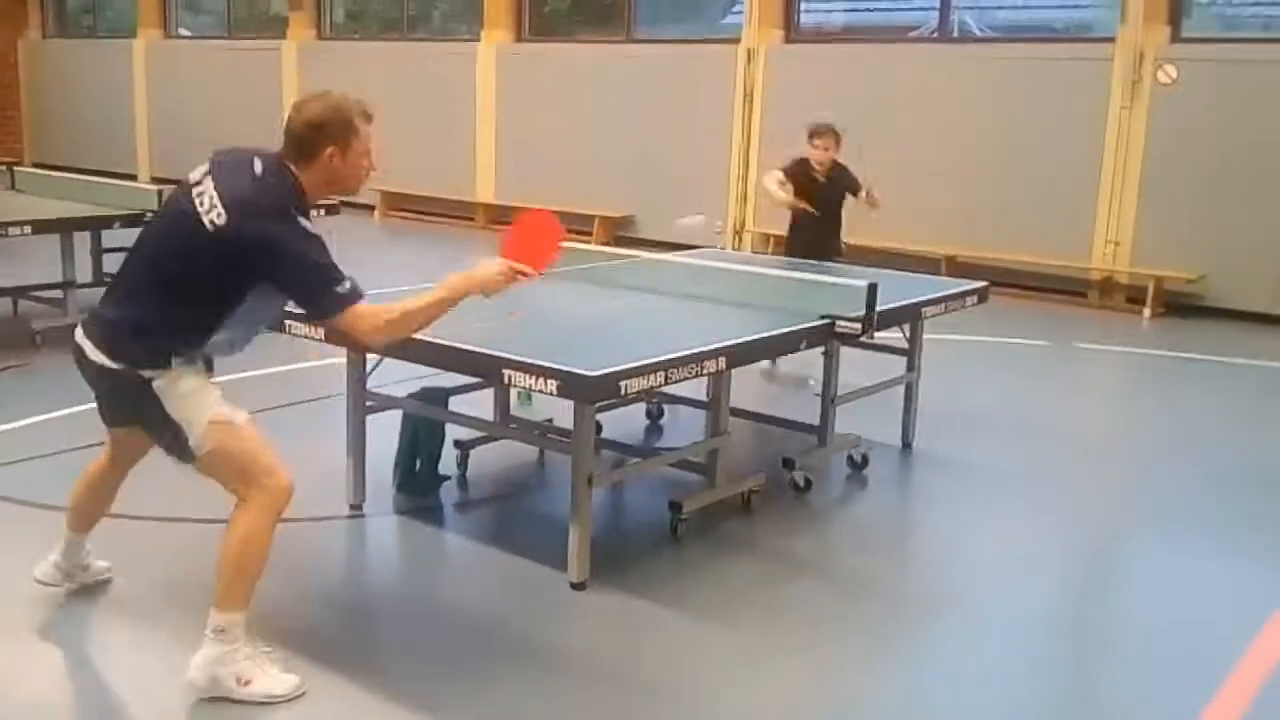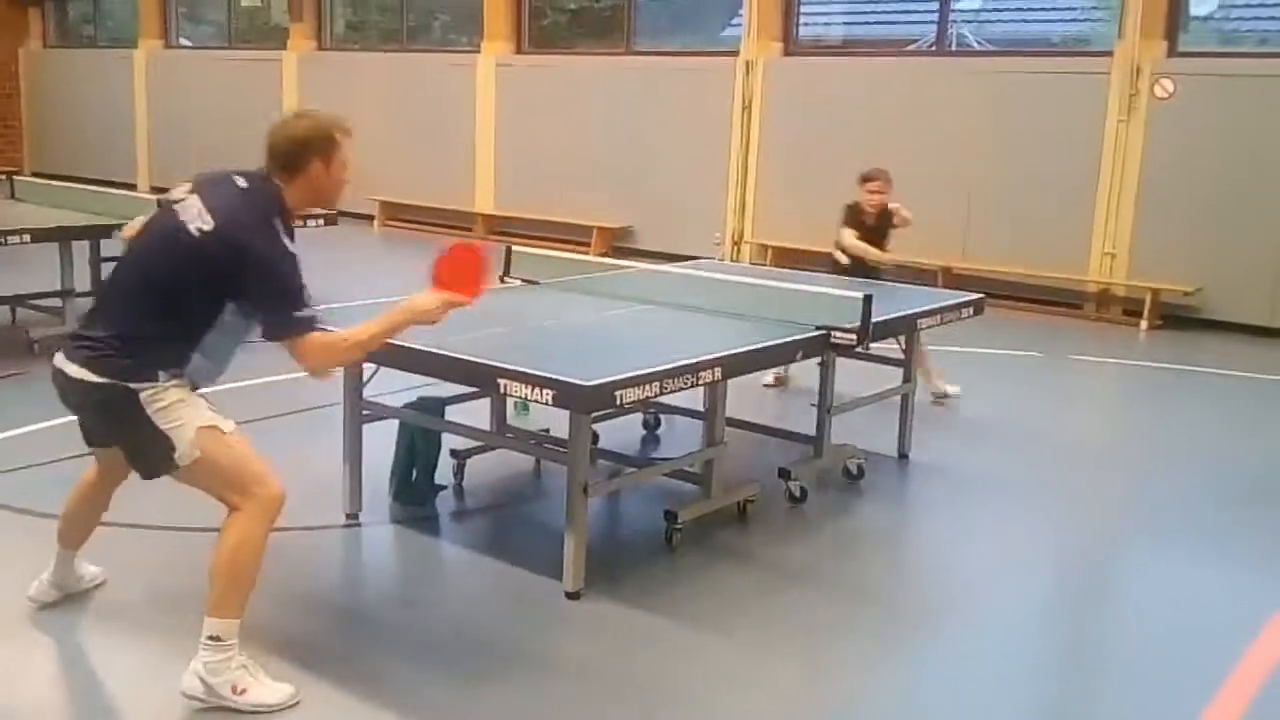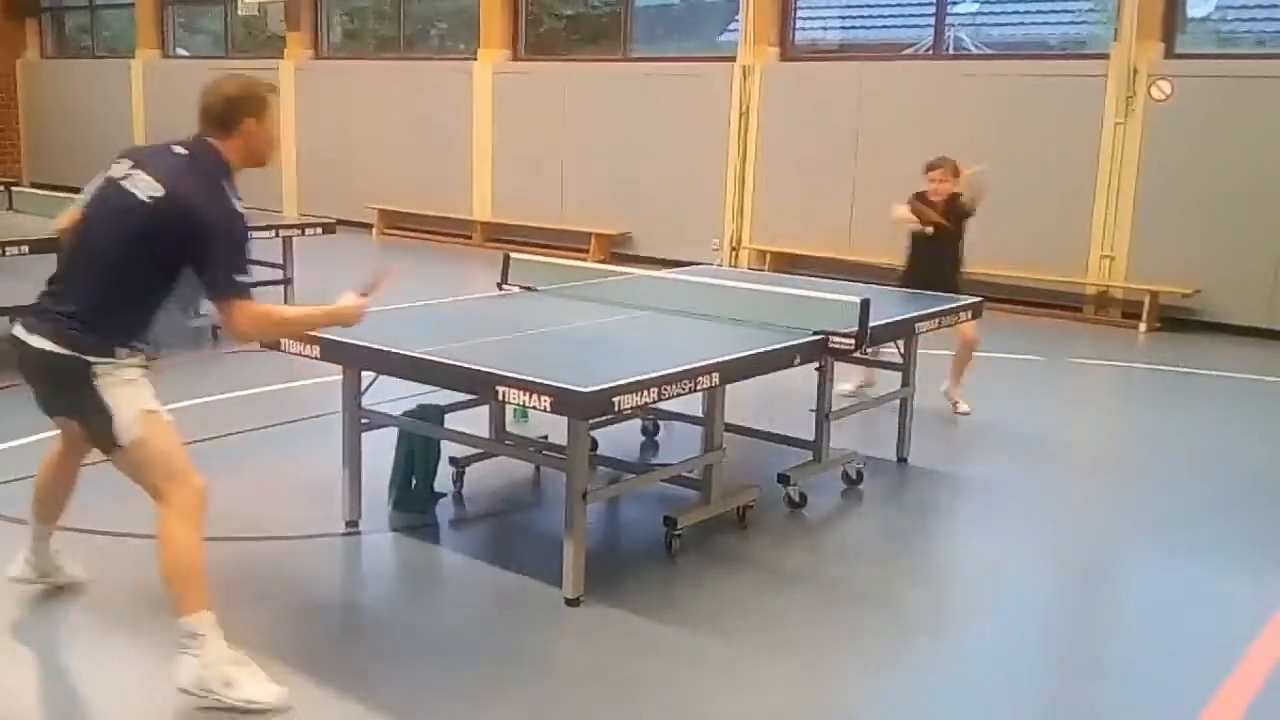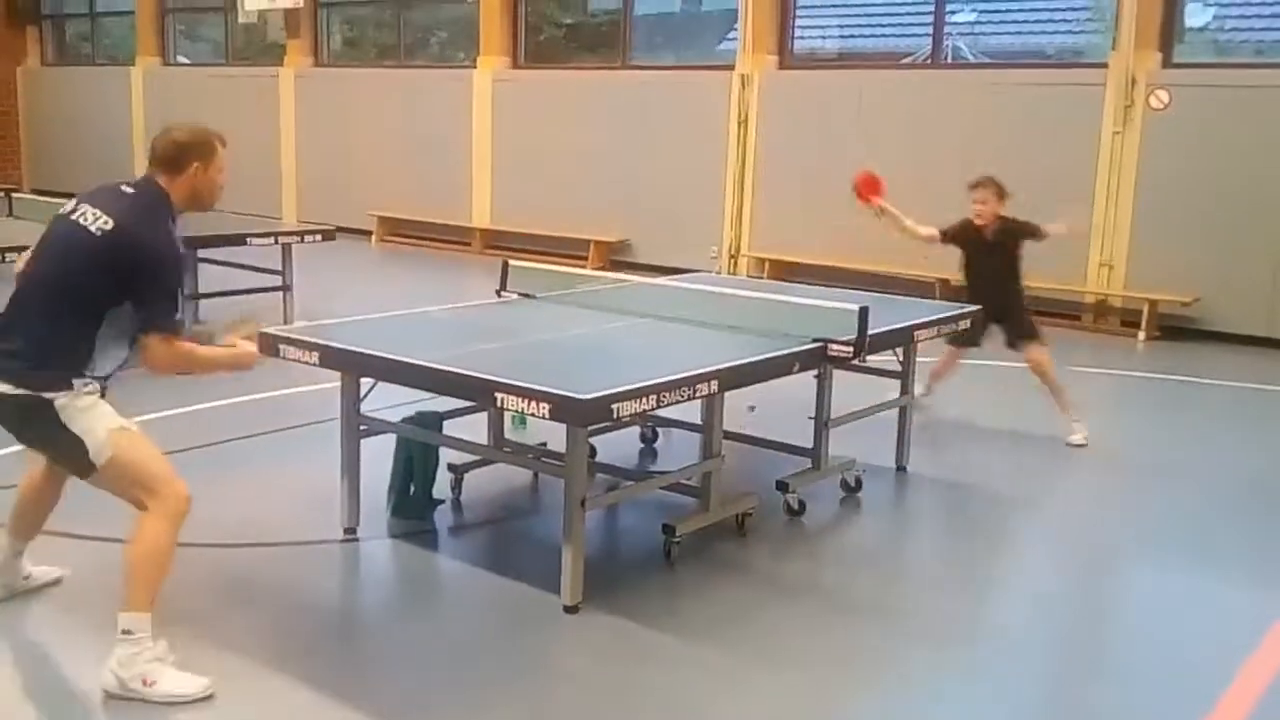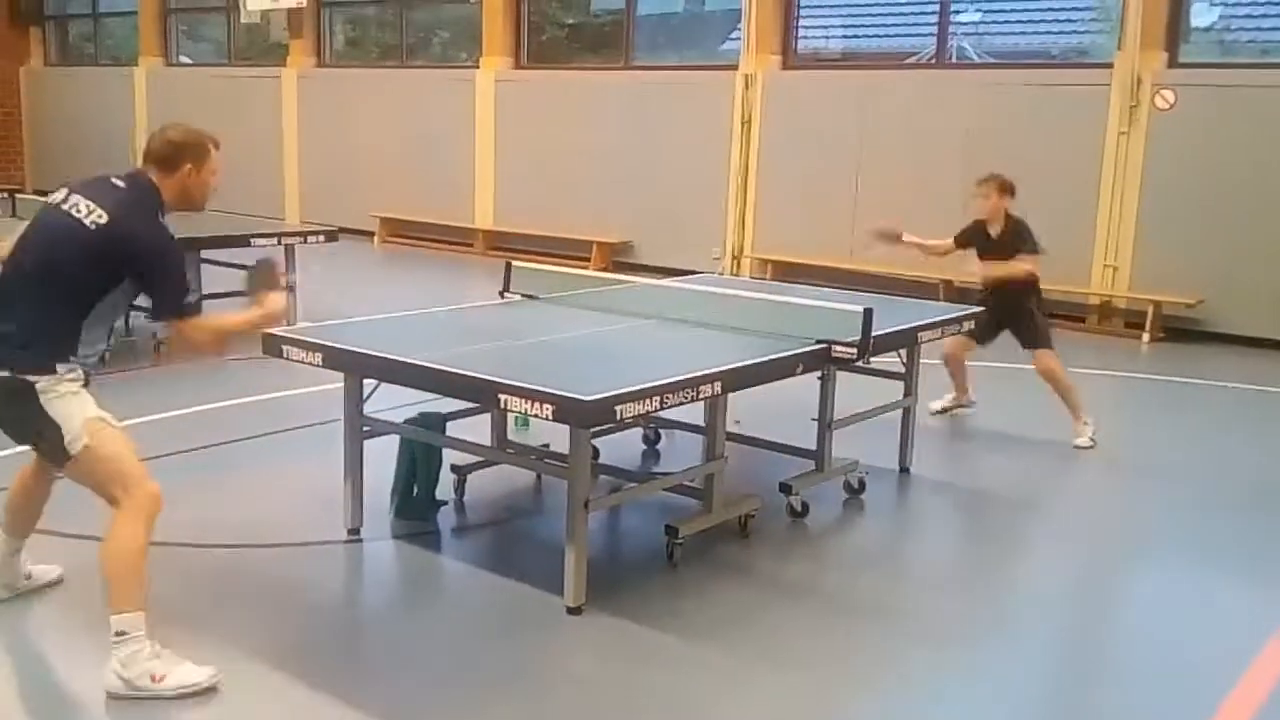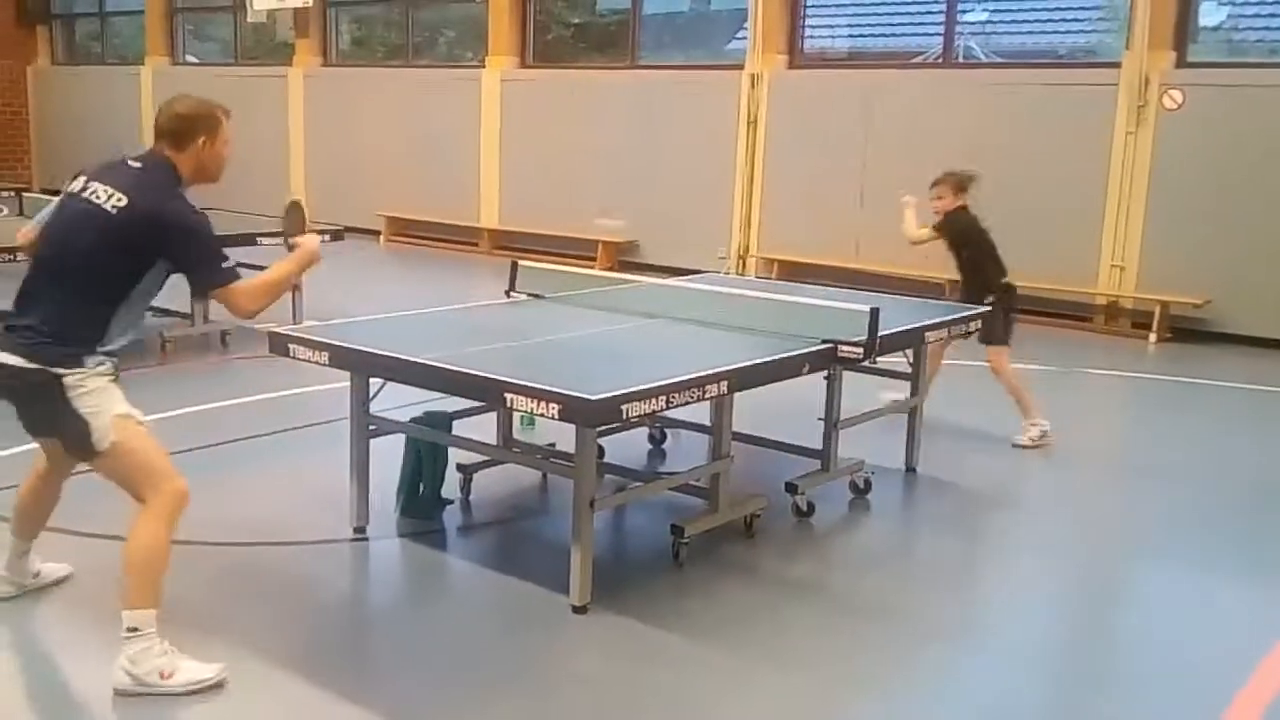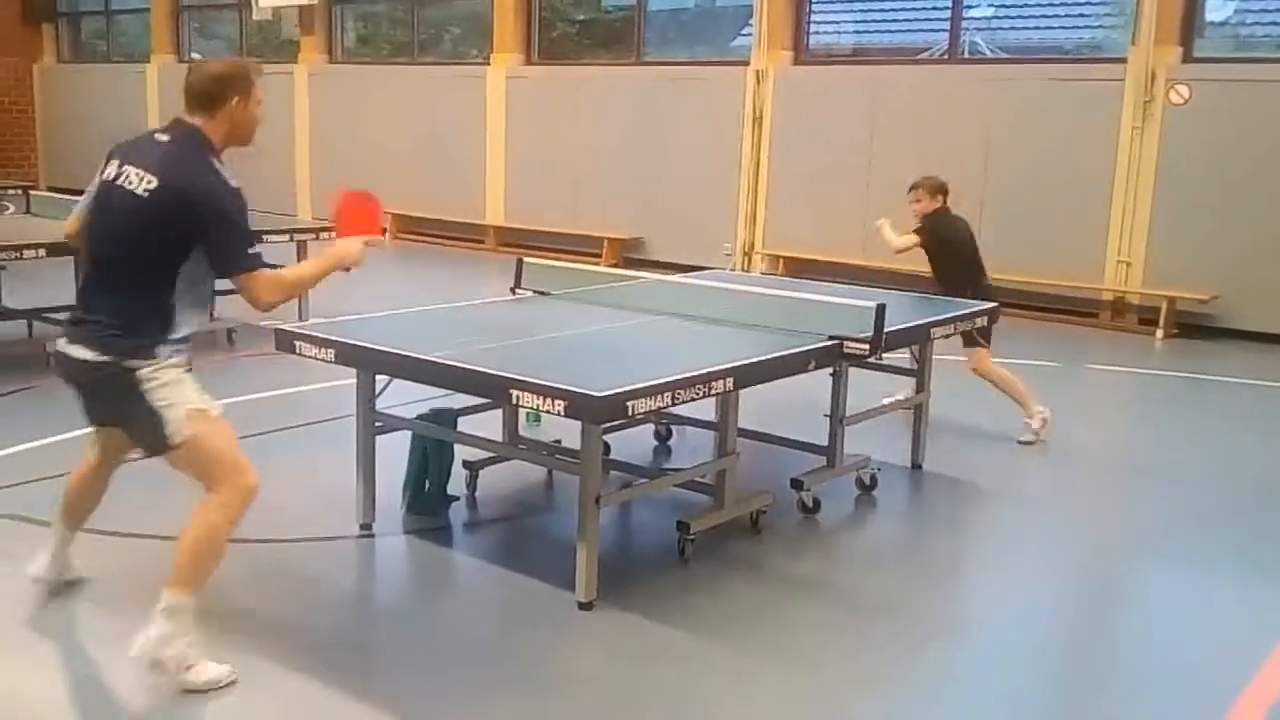
dt=0.2s
person 1, frame 1
left shoulder: (238, 164)
right shoulder: (279, 231)
left elbow: (183, 224)
right elbow: (371, 328)
right wrist: (468, 282)
left hip: (105, 341)
right hip: (150, 366)
left knee: (124, 449)
right knee: (267, 486)
left ankle: (67, 560)
right ankle: (222, 655)
person 1, frame 2
left shoulder: (215, 185)
right shoulder: (262, 245)
left elbow: (135, 237)
right elbow: (318, 356)
right wrist: (410, 311)
left hip: (81, 362)
right hip: (132, 383)
left knee: (110, 467)
right knee: (258, 494)
left ankle: (59, 576)
right ankle: (216, 666)
person 1, frame 3
left shoulder: (145, 159)
right shoulder: (214, 206)
left elbow: (67, 227)
right elbow: (246, 323)
right wrist: (333, 313)
right hip: (90, 358)
left knee: (75, 438)
right knee: (183, 493)
right ankle: (204, 658)
person 1, frame 4
left shoulder: (99, 198)
right shoulder: (156, 242)
right elbow: (160, 356)
right wrist: (234, 356)
right hip: (48, 389)
left knee: (59, 460)
right knee: (167, 497)
right ankle: (133, 658)
person 1, frame 5
left shoulder: (86, 189)
right shoulder: (148, 235)
right elbow: (196, 336)
right wrist: (263, 313)
left knee: (51, 454)
right knee: (138, 496)
right ankle: (133, 658)
person 1, frame 6
left shoulder: (99, 176)
right shoulder: (173, 215)
right elbow: (243, 301)
right wrist: (301, 258)
right hip: (64, 370)
left knee: (59, 456)
right knee: (164, 492)
right ankle: (142, 654)
person 1, frame 7
left shoulder: (129, 152)
right shoulder: (209, 189)
left elbow: (76, 231)
right elbow: (265, 293)
right wrist: (336, 256)
left hip: (84, 345)
right hip: (136, 362)
left knee: (110, 449)
right knee: (233, 482)
left ankle: (55, 560)
right ankle: (168, 634)
person 2, frame 1
left shoulder: (841, 175)
right shoulder: (798, 168)
left elbow: (873, 203)
right elbow: (770, 179)
left wrist: (870, 196)
right wrist: (780, 195)
left hip: (829, 248)
right hip: (799, 246)
person 2, frame 2
left shoulder: (887, 214)
right shoulder: (852, 212)
left elbow: (906, 222)
right elbow: (847, 241)
left wrist: (902, 214)
right wrist: (878, 255)
left hip: (872, 278)
right hip: (844, 277)
left ankle: (935, 383)
right ankle: (782, 368)
person 2, frame 3
left shoulder: (960, 204)
right shoulder: (920, 201)
left elbow: (975, 199)
right elbow: (898, 212)
left wrist: (971, 184)
right wrist: (908, 217)
left hip: (948, 285)
right hip: (915, 282)
left knee: (969, 337)
left ankle: (952, 389)
right ankle: (867, 377)
person 2, frame 4
left shoulder: (1013, 227)
right shoulder: (965, 229)
left elbow: (1047, 232)
right elbow: (922, 234)
left wrist: (1067, 231)
right wrist: (890, 212)
left hip: (1011, 304)
right hip: (976, 304)
left knee: (1039, 361)
right knee: (946, 362)
left ankle: (1072, 419)
right ankle: (926, 389)
person 2, frame 5
left shoulder: (1019, 228)
right shoulder: (976, 229)
left elbow: (1029, 267)
right elbow: (941, 248)
left wrist: (992, 270)
right wrist: (908, 239)
left hip: (1025, 305)
right hip: (992, 304)
left knee: (1048, 367)
right knee: (951, 351)
left ankle: (1082, 422)
right ankle: (961, 397)
person 2, frame 6
left shoulder: (956, 221)
right shoulder: (958, 221)
left elbow: (914, 237)
left wrist: (909, 209)
left hip: (994, 297)
right hip: (975, 295)
left knee: (997, 362)
right knee: (937, 338)
left ankle: (1036, 423)
person 2, frame 7
left shoulder: (936, 225)
right shoulder: (953, 223)
left elbow: (899, 246)
left wrist: (884, 227)
left hip: (973, 300)
right hip: (958, 298)
left knee: (979, 363)
left ankle: (1036, 412)
